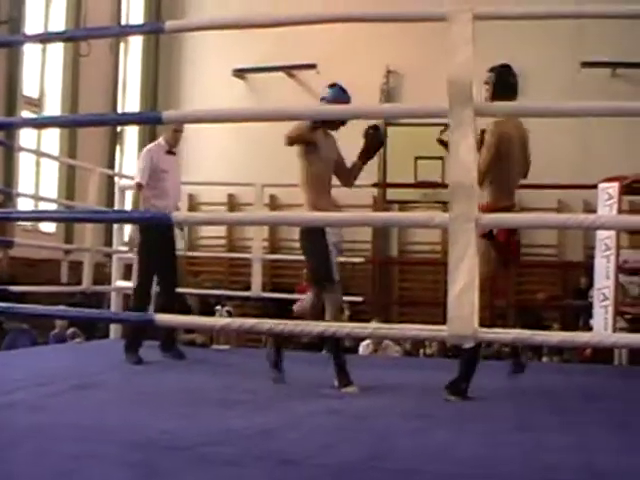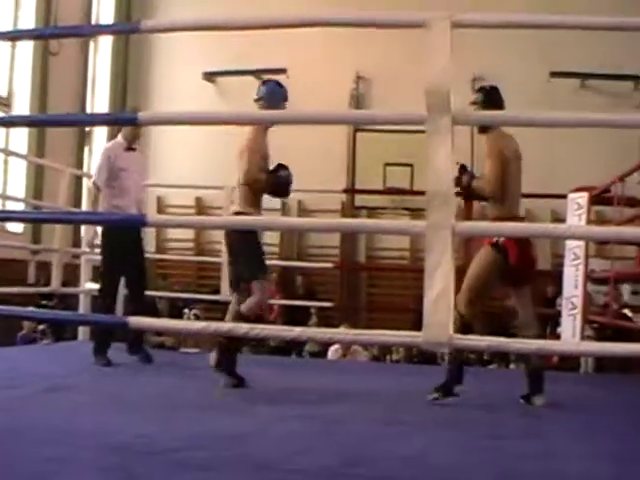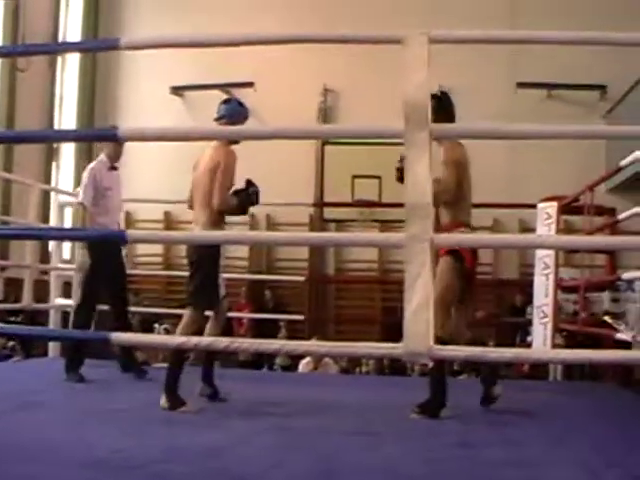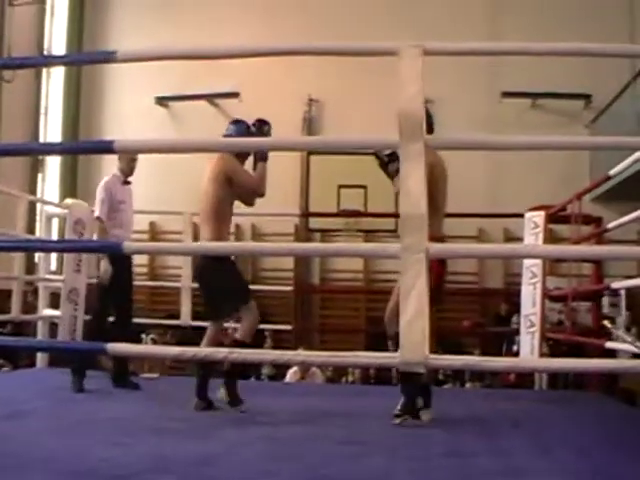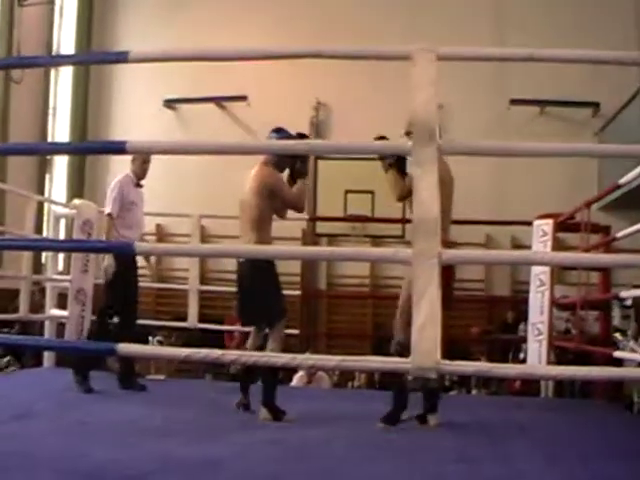
dt=0.4s
person 1, frame 1
left shoulder: (498, 127)
right shoulder: (519, 128)
left elbow: (477, 176)
left hip: (494, 217)
right hip: (504, 213)
left ankle: (463, 381)
person 1, frame 2
left shoulder: (493, 142)
right shoulder: (511, 143)
left elbow: (493, 189)
left wrist: (465, 179)
right wrist: (471, 182)
left hip: (501, 234)
right hip: (516, 233)
left knee: (465, 302)
right knee: (525, 312)
left ankle: (453, 379)
right ankle: (536, 389)
person 1, frame 3
left shoulder: (449, 149)
right shoulder: (454, 149)
left elbow: (447, 195)
right hip: (459, 237)
left knee: (438, 317)
right knee: (458, 320)
left ankle: (437, 398)
right ankle: (490, 381)
person 1, frame 4
left shoulder: (425, 158)
right shoulder: (431, 158)
left wrist: (393, 169)
right wrist: (394, 169)
left knee: (394, 317)
left ankle: (412, 397)
right ankle: (421, 401)
person 1, frame 5
right shoulder: (440, 166)
left elbow: (400, 193)
right elbow: (414, 193)
left wrist: (388, 162)
right wrist: (398, 166)
left knee: (403, 324)
left ankle: (398, 405)
right ankle: (430, 408)
person 2, frame 1
left shoulder: (330, 141)
right shoulder: (312, 135)
left elbow: (348, 179)
right elbow: (289, 138)
left wrist: (366, 154)
right wrist: (318, 120)
left hip: (328, 222)
right hip: (317, 224)
left knee: (318, 294)
right knee: (333, 296)
left ankle: (280, 345)
right ankle: (340, 372)
person 2, frame 2
left shoulder: (260, 135)
right shoulder: (257, 135)
right elbow: (247, 177)
left wrist: (273, 182)
right wrist: (274, 181)
left hip: (244, 224)
right hip: (243, 224)
left knee: (242, 296)
right knee: (261, 293)
left ankle: (229, 369)
right ankle: (223, 353)
person 2, frame 3
left shoulder: (206, 155)
right shoulder: (226, 154)
right elbow: (219, 204)
left wrist: (236, 199)
right wrist: (242, 201)
left hip: (200, 240)
right hip: (207, 243)
left knee: (218, 310)
right knee: (194, 314)
left ankle: (207, 381)
right ankle: (169, 392)
person 2, frame 4
left shoulder: (220, 167)
right shoulder: (226, 162)
left elbow: (249, 198)
right elbow: (259, 189)
left wrist: (258, 158)
right wrist: (262, 157)
left hip: (206, 254)
right hip: (215, 254)
left knee: (217, 325)
right knee: (250, 314)
left ankle: (202, 394)
right ankle: (230, 385)
person 2, frame 5
left shoulder: (256, 175)
right shoulder: (269, 175)
left elbow: (280, 210)
right elbow: (300, 205)
left wrist: (293, 177)
right wrist: (301, 173)
left hip: (246, 261)
right hip: (259, 260)
left knee: (258, 329)
right knee: (276, 330)
left ankle: (244, 392)
right ankle: (268, 404)
person 3, frame 1
left shoulder: (175, 159)
right shoulder: (151, 152)
right elbow: (138, 188)
right wrist: (135, 225)
left hip: (166, 226)
right hip: (151, 225)
left knee: (169, 284)
right knee: (144, 284)
left ankle: (168, 341)
right ankle: (131, 346)
person 3, frame 2
left shoulder: (139, 157)
right shoulder: (110, 151)
right elbow: (97, 188)
right wrist: (92, 225)
left hip: (133, 226)
right hip: (114, 224)
left knee: (138, 284)
right knee: (109, 286)
left ankle: (136, 343)
right ankle: (100, 348)
person 3, frame 3
left shoulder: (115, 173)
right shoulder: (93, 171)
right elbow: (84, 210)
right wrist: (85, 248)
left hip: (113, 243)
right hip: (97, 243)
left knee: (120, 301)
right knee: (87, 304)
left ankle: (128, 360)
right ankle: (73, 365)
person 3, frame 4
left shoulder: (128, 188)
right shoulder: (108, 185)
right elbow: (100, 223)
right wrist: (104, 259)
left hip: (124, 256)
right hip: (111, 256)
left knee: (124, 315)
right knee: (102, 312)
left ankle: (120, 373)
right ankle: (79, 371)
person 3, frame 5
left shoulder: (139, 190)
right shoulder: (120, 185)
right elbow: (110, 220)
left wrist: (148, 259)
right wrist: (109, 254)
left hip: (130, 256)
right hip: (118, 255)
left knee: (128, 316)
right knee: (108, 312)
left ankle: (126, 375)
right ankle: (82, 370)
